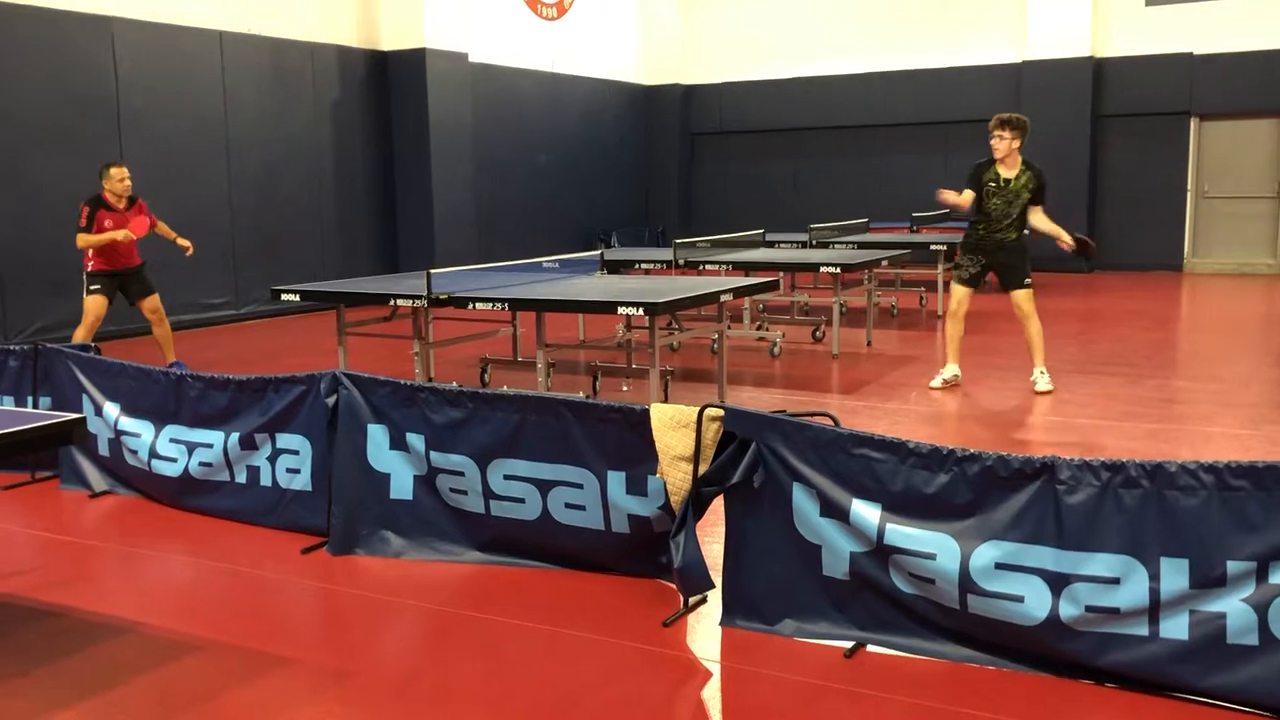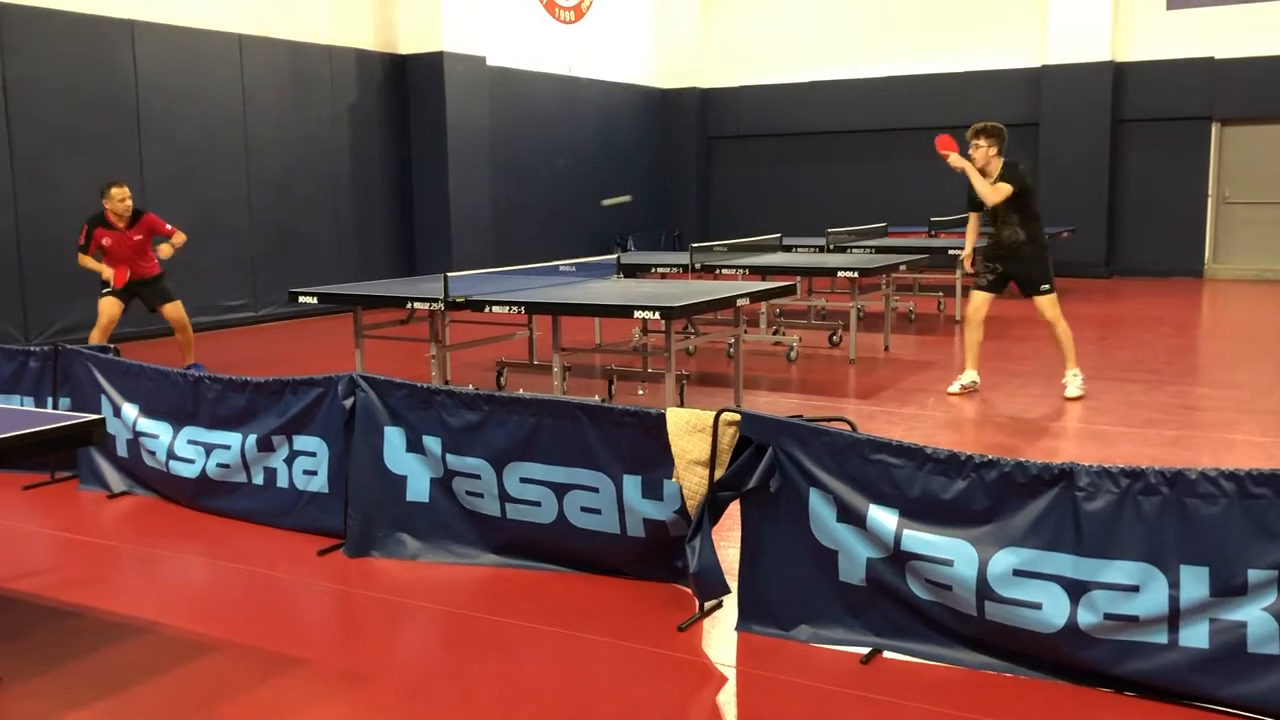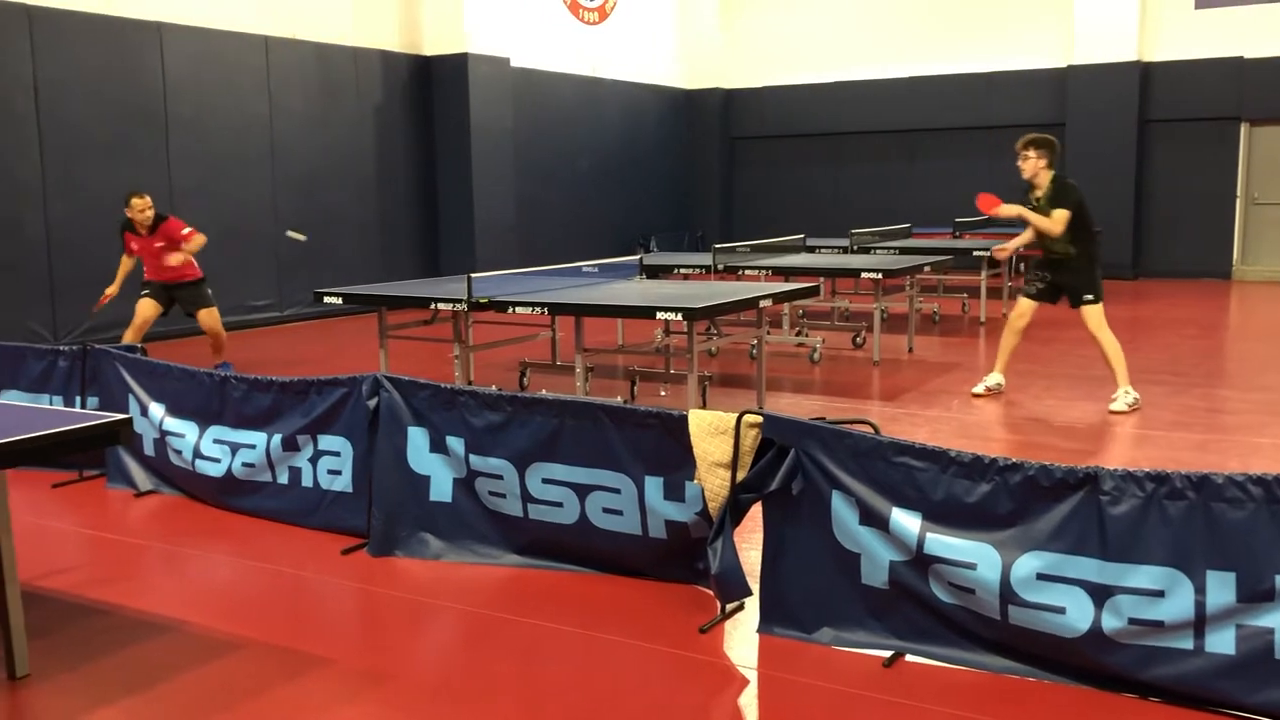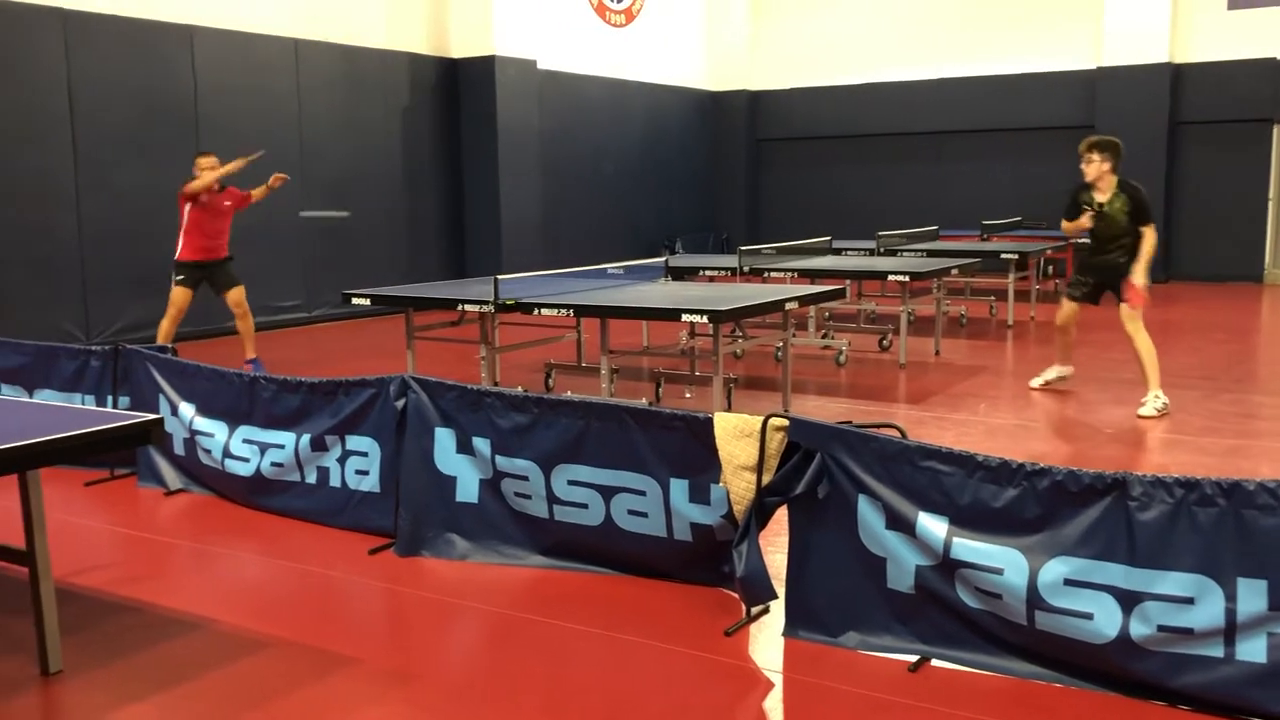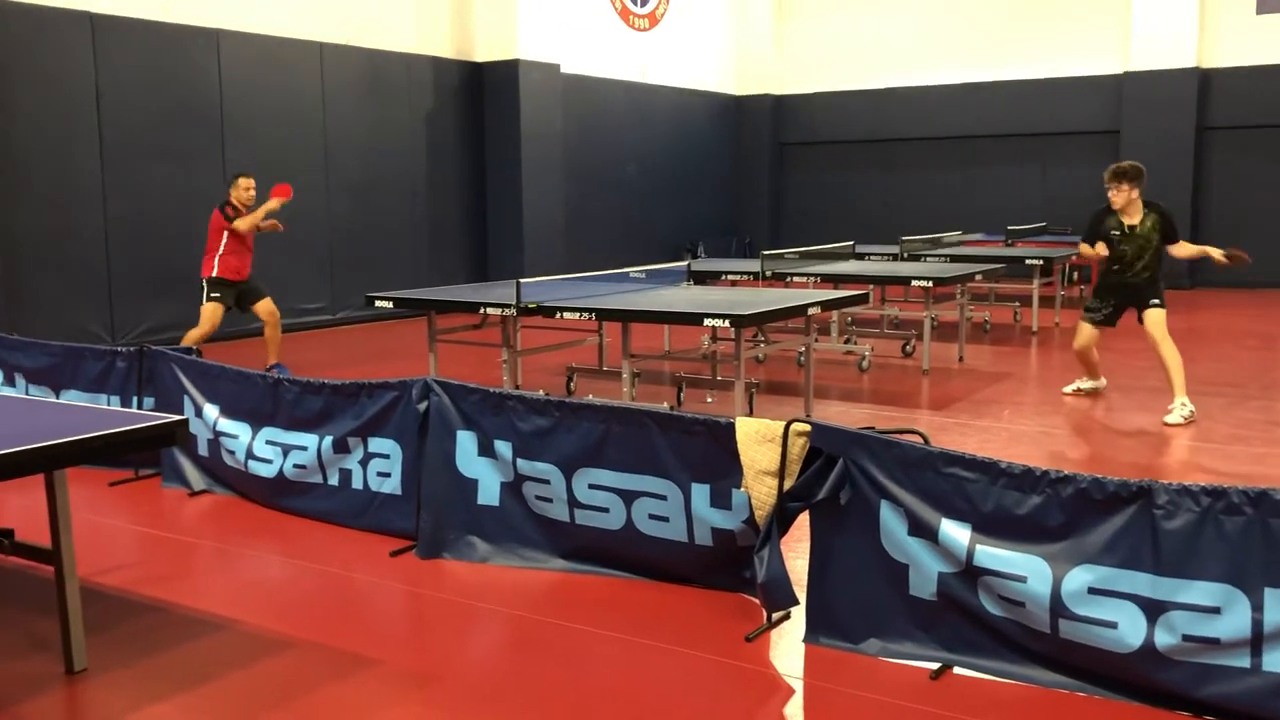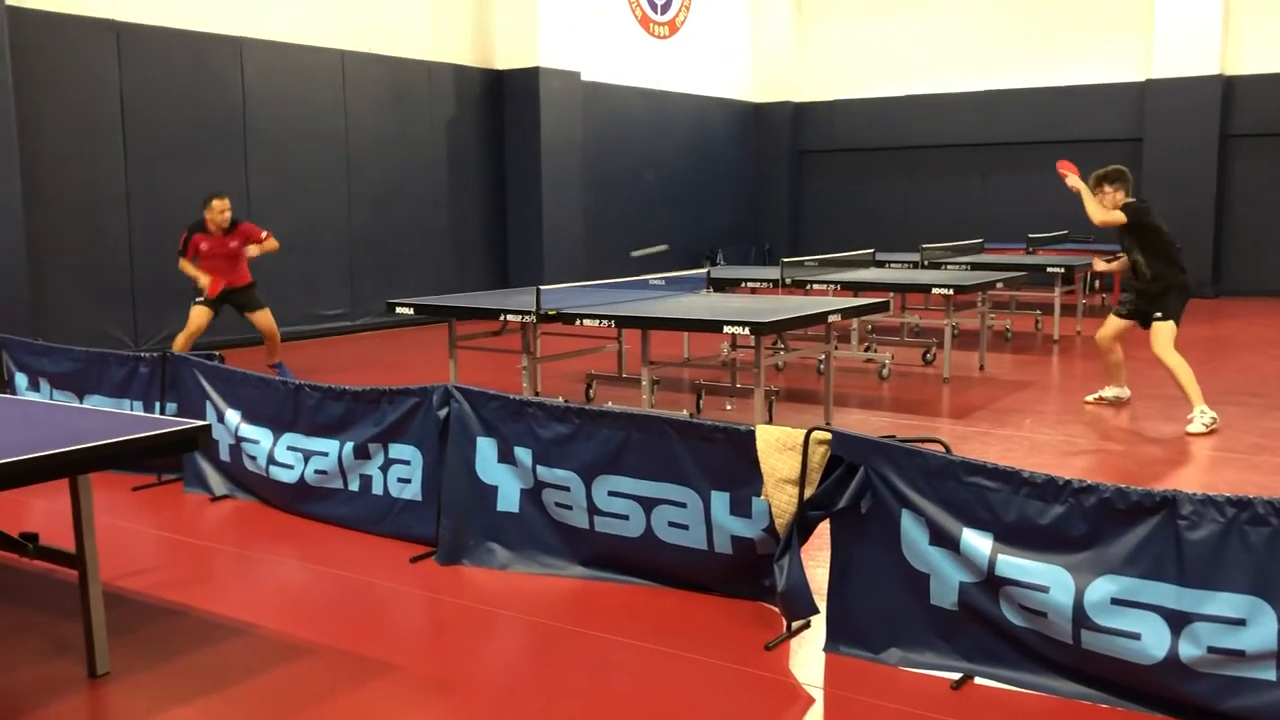
dt=0.3s
person 1, frame 1
left shoulder: (1033, 176)
right shoulder: (981, 170)
left elbow: (1035, 216)
right elbow: (966, 204)
left wrist: (1059, 233)
right wrist: (953, 200)
left hip: (1011, 248)
right hip: (976, 245)
left knee: (1025, 310)
right knee: (955, 308)
left ankle: (1039, 372)
right ankle: (951, 370)
person 1, frame 2
left shoulder: (1014, 171)
right shoulder: (976, 181)
left elbow: (992, 199)
right elbow: (974, 218)
left wrist: (967, 167)
right wrist: (968, 247)
left hip: (1029, 251)
right hip: (995, 252)
left knee: (1051, 315)
right knee: (973, 313)
left ankle: (1072, 373)
right ankle: (970, 375)
person 1, frame 3
left shoulder: (1064, 188)
right shoulder: (1032, 192)
left elbow: (1055, 228)
left wrist: (1021, 212)
right wrist: (1013, 245)
left hip: (1081, 265)
right hip: (1050, 262)
left knee: (1096, 327)
right knee: (1016, 319)
left ankle: (1126, 391)
right ankle: (996, 377)
person 1, frame 4
left shoulder: (1132, 194)
right shoulder: (1081, 193)
left elbow: (1149, 234)
right elbow: (1066, 228)
left wrist: (1140, 269)
right wrist: (1079, 225)
left hip: (1126, 265)
right hip: (1095, 262)
left knee: (1133, 325)
right knee: (1063, 320)
left ankle: (1157, 395)
right ankle: (1062, 367)
person 1, frame 5
left shoulder: (1159, 215)
right shoulder: (1103, 217)
left elbow: (1176, 249)
right elbow: (1083, 249)
left wrist: (1207, 250)
right wrist: (1095, 253)
left hip: (1146, 282)
right hip: (1110, 285)
left knee: (1157, 333)
right knee: (1081, 345)
left ankle: (1182, 404)
right ankle: (1093, 380)
person 1, frame 6
left shoulder: (1138, 210)
right shoulder: (1125, 216)
left elbow: (1098, 219)
left wrist: (1081, 186)
right wrist: (1108, 266)
left hip: (1168, 288)
right hip: (1143, 287)
left knee: (1161, 348)
right knee: (1104, 337)
left ankle: (1203, 412)
right ankle: (1118, 389)
person 2, frame 1
left shoulder: (136, 203)
right shoulder: (93, 207)
left elbow: (155, 225)
right elbow: (81, 242)
left wrist: (177, 238)
right wrist: (113, 234)
left hip: (132, 268)
right hip: (100, 271)
left knee: (157, 314)
right knee: (91, 319)
left ankle: (172, 363)
person 2, frame 2
left shoulder: (144, 218)
right shoulder: (94, 225)
left elbow: (179, 235)
right elbow: (83, 257)
left wrist: (171, 246)
right wrist: (103, 268)
left hip: (151, 277)
left knee: (181, 322)
right knee: (105, 322)
left ankle: (190, 365)
person 2, frame 3
left shoulder: (168, 224)
right shoulder: (127, 229)
left elbow: (199, 238)
right elbow: (129, 256)
left wrist: (185, 253)
right wrist: (116, 284)
left hip: (189, 281)
right hip: (157, 283)
left knee: (214, 328)
right knee: (140, 322)
left ankle: (220, 363)
person 2, frame 4
left shoulder: (230, 194)
right shoulder: (191, 191)
left elbow: (249, 198)
right elbow: (197, 186)
left wrist: (268, 186)
right wrist: (226, 169)
left hip: (219, 260)
right hip: (188, 261)
left knee: (241, 309)
right knee: (174, 312)
left ankle: (251, 359)
person 2, frame 5
left shoulder: (243, 212)
right shoulder: (225, 209)
right elbow: (244, 226)
left wrist: (263, 226)
right wrist: (267, 207)
left hip: (242, 279)
right hip: (218, 278)
left knee: (272, 316)
right knee: (209, 326)
left ankle: (273, 364)
person 2, frame 6
left shoulder: (240, 227)
right shoulder: (194, 233)
left elbow: (272, 242)
right elbow: (183, 262)
left wrist: (258, 249)
right wrist: (201, 277)
left hip: (242, 287)
right hip: (210, 288)
left knee: (271, 330)
right knee: (194, 329)
left ankle: (275, 364)
